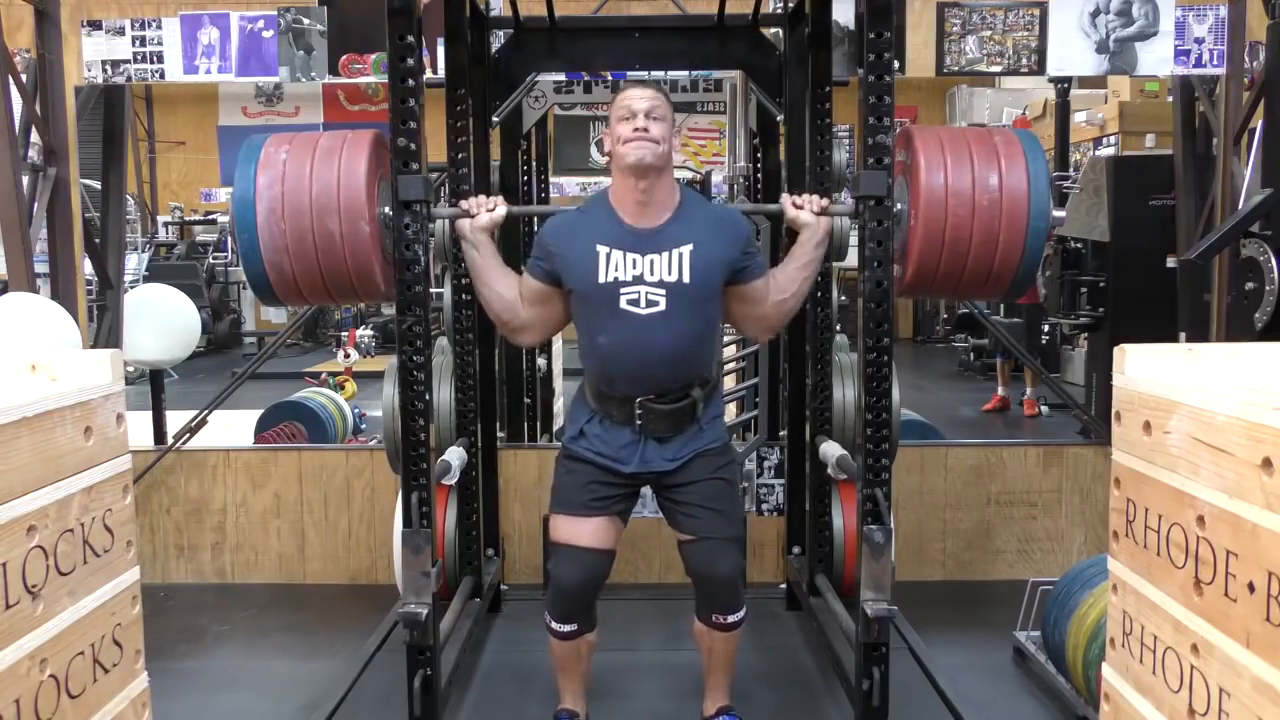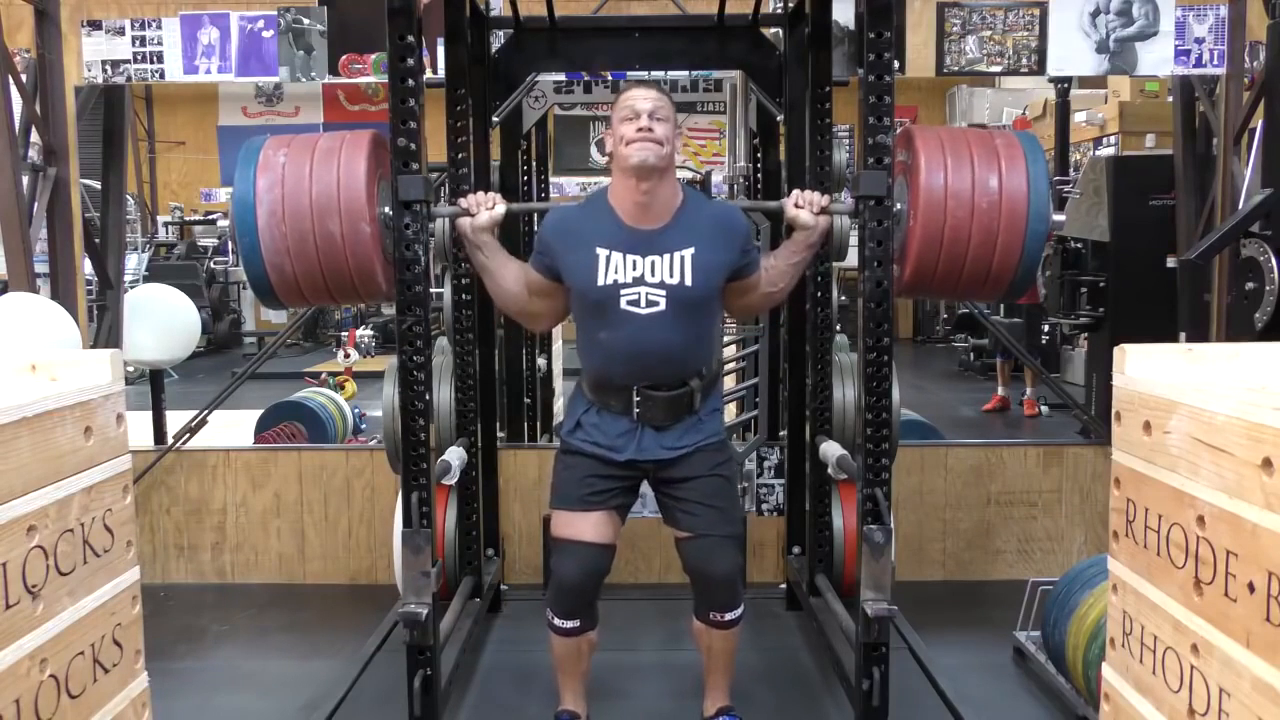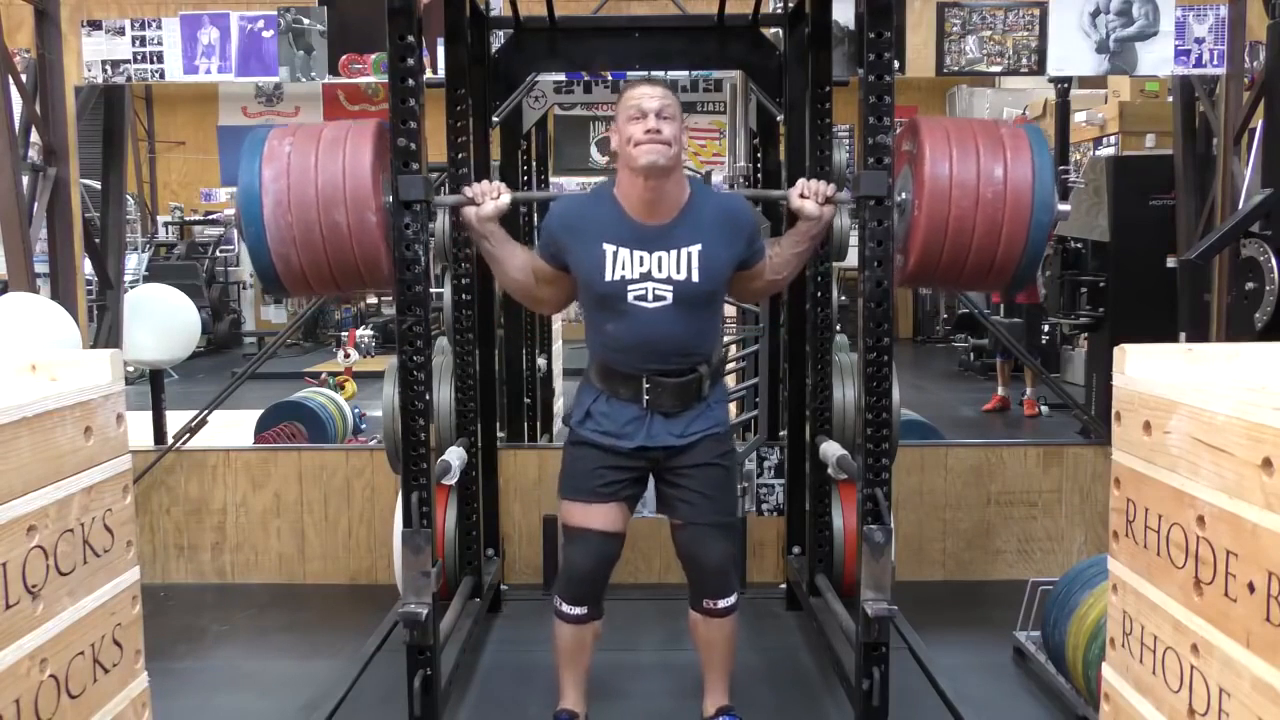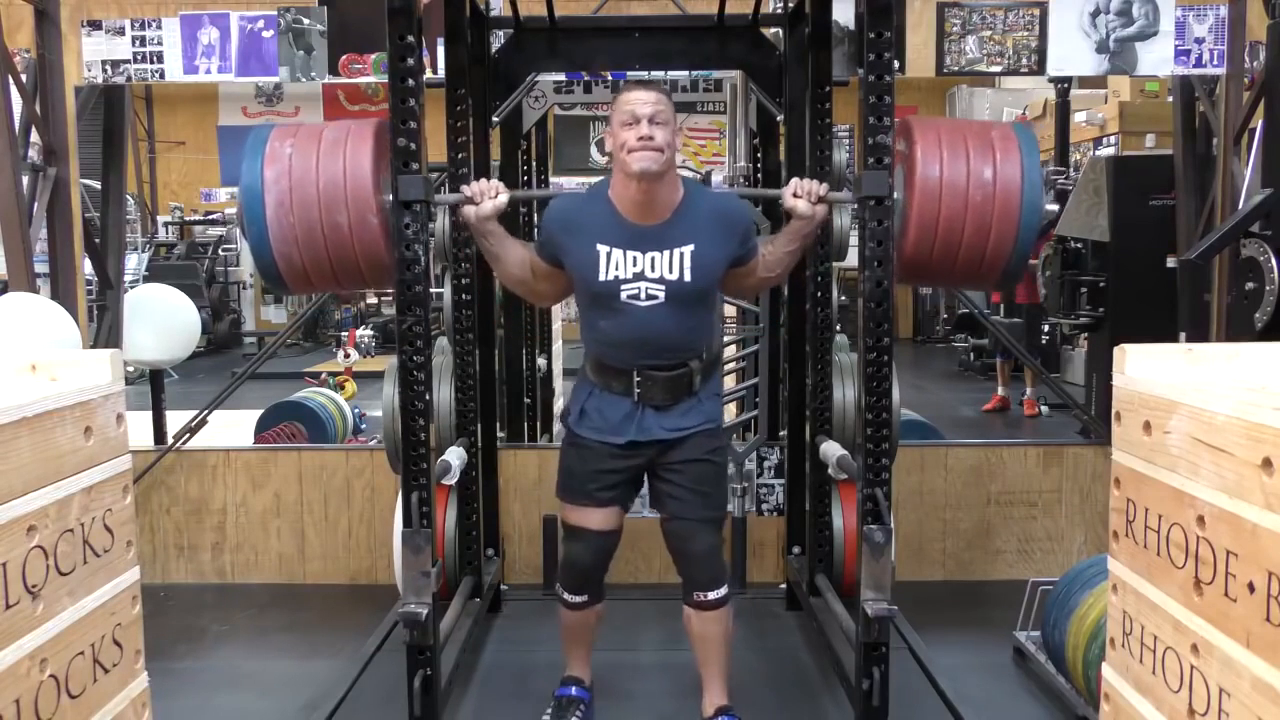
dt=0.3s
person 1, frame 1
left shoulder: (724, 227)
right shoulder: (565, 232)
left elbow: (763, 321)
right elbow: (524, 324)
left wrist: (813, 237)
right wrist: (476, 240)
left hip: (695, 432)
right hip: (600, 433)
left knee: (722, 580)
right knee: (570, 583)
person 1, frame 2
left shoulder: (724, 225)
right shoulder: (566, 228)
left elbow: (749, 301)
right elbow: (537, 311)
left wrist: (806, 237)
right wrist: (480, 240)
left hip: (693, 427)
right hip: (599, 426)
left knee: (720, 575)
right knee: (573, 578)
person 1, frame 3
left shoulder: (729, 216)
right shoulder: (572, 218)
left elbow: (754, 286)
right elbow: (544, 295)
left wrist: (810, 226)
right wrist: (486, 229)
left hip: (698, 416)
right hip: (607, 414)
left knee: (713, 567)
right knee: (582, 568)
person 1, frame 4
left shoulder: (723, 215)
right shoulder: (569, 217)
left elbow: (748, 281)
right elbow: (542, 287)
left wrist: (803, 226)
right wrist: (487, 228)
left hip: (690, 411)
right hip: (603, 409)
left knee: (701, 558)
right knee: (583, 558)
